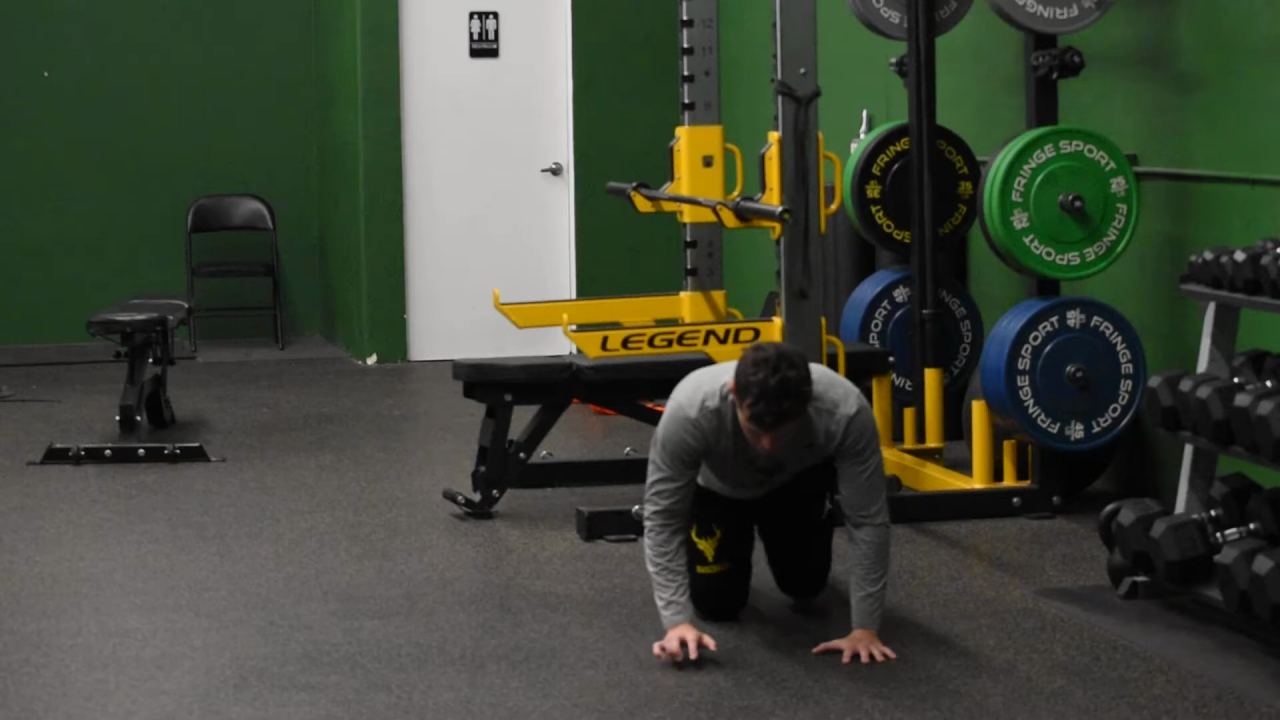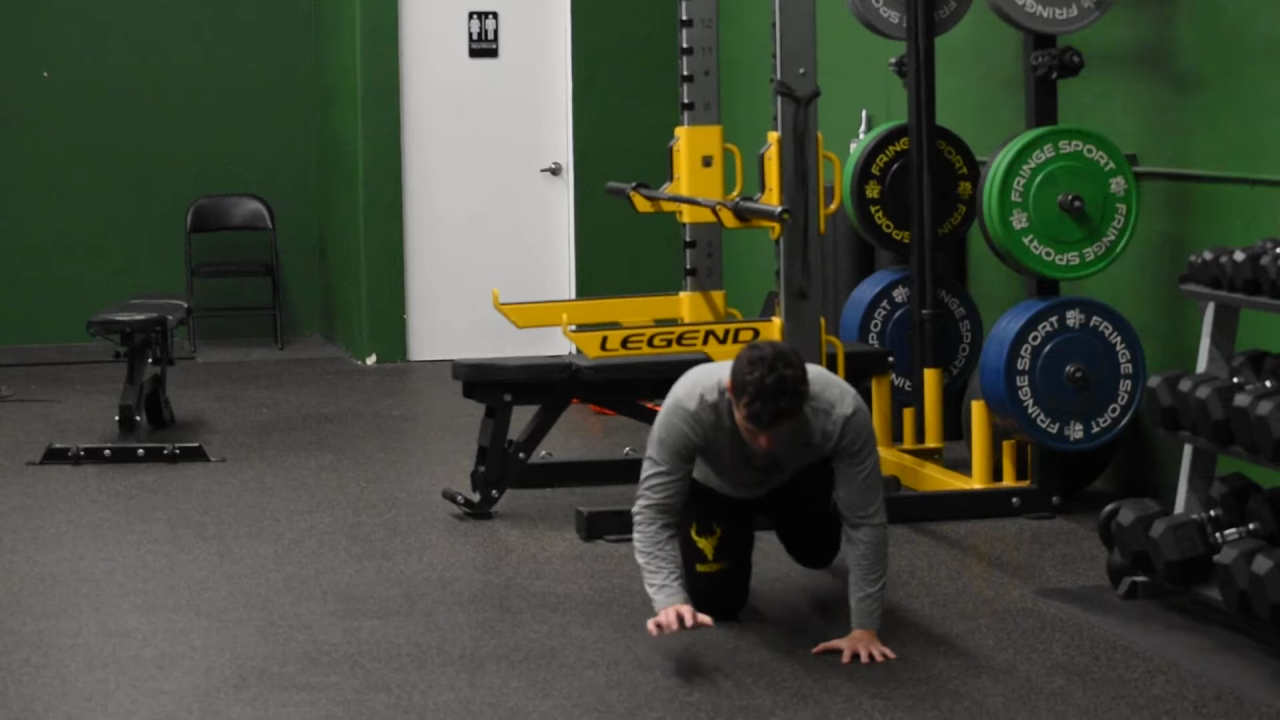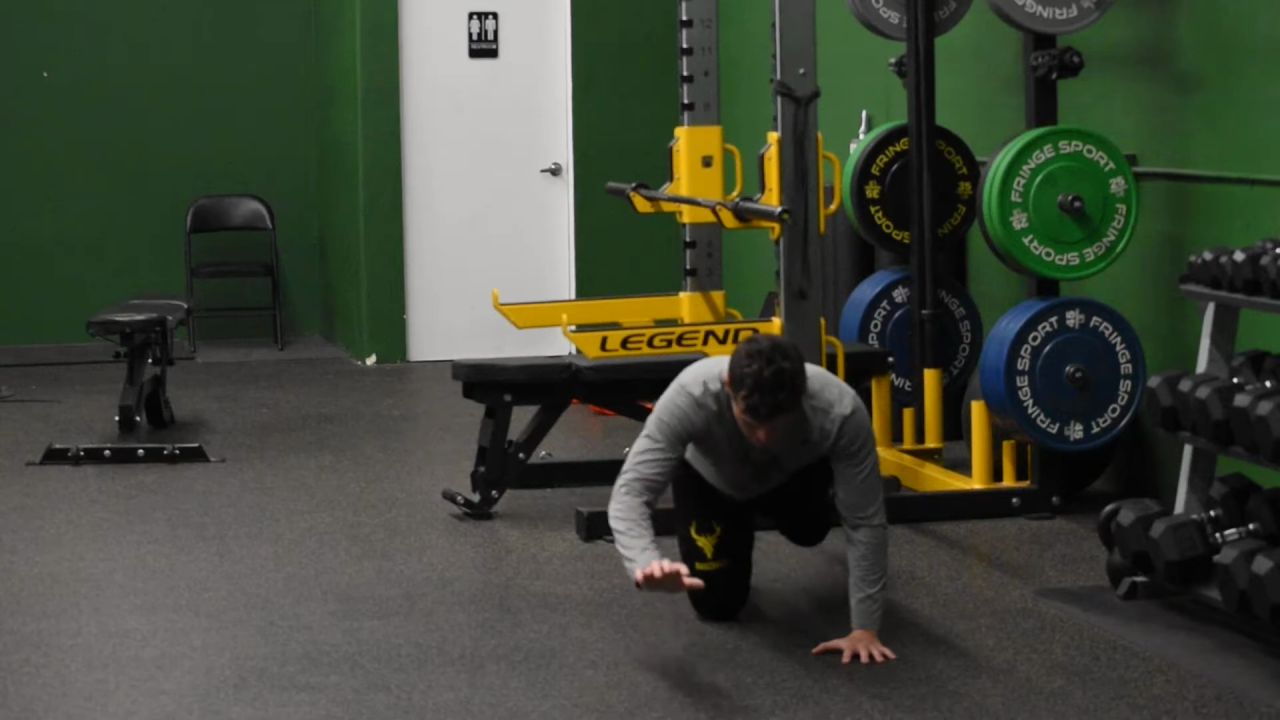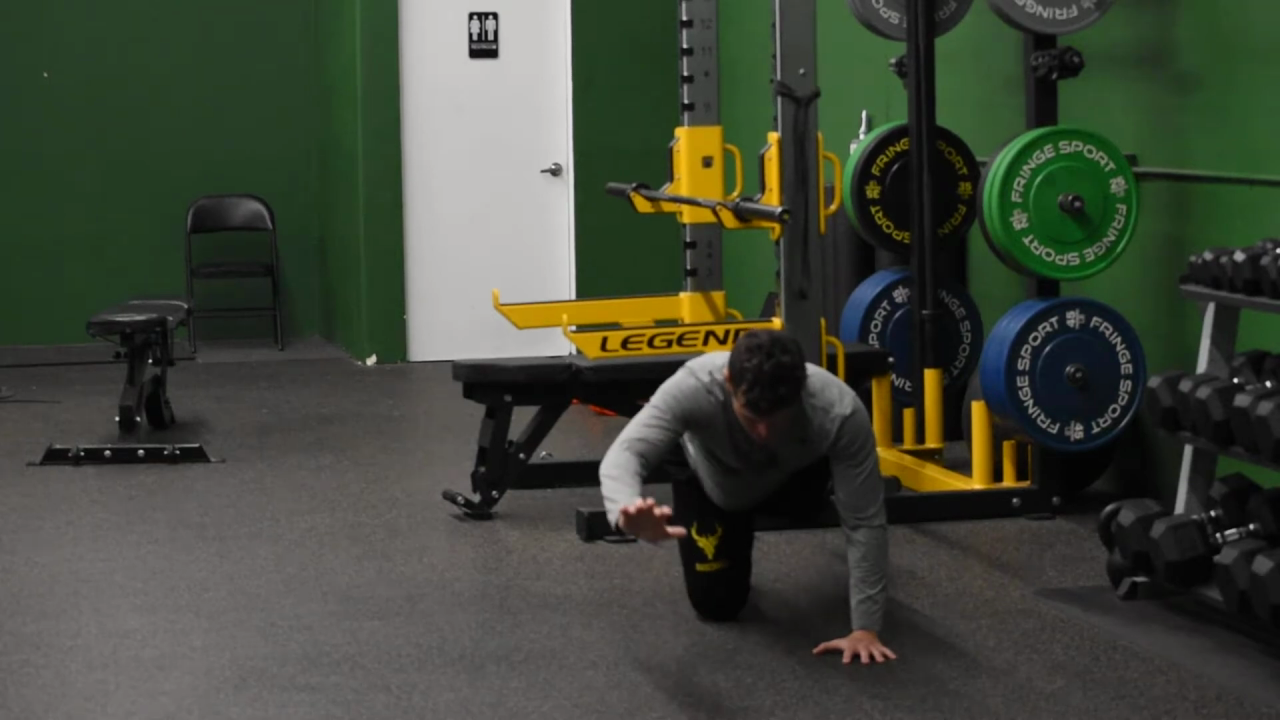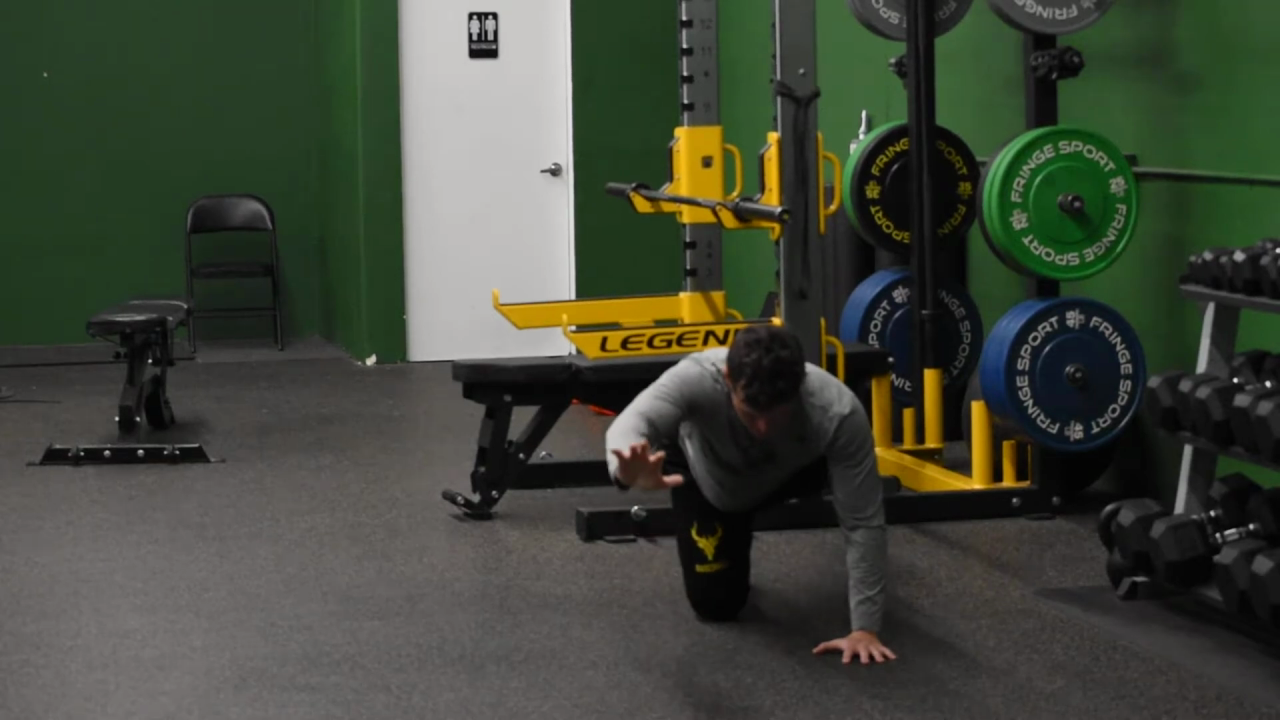
dt=0.2s
person 1, frame 1
left shoulder: (845, 412)
right shoulder: (690, 410)
left elbow: (868, 520)
right elbow: (662, 516)
left wrist: (865, 628)
right wrist: (678, 619)
left knee: (803, 588)
right knee: (717, 604)
person 1, frame 2
left shoulder: (842, 412)
right shoulder: (690, 404)
left elbow: (866, 521)
right elbow: (653, 511)
left wrist: (864, 628)
right wrist: (670, 599)
left knee: (817, 555)
right knee: (717, 602)
person 1, frame 3
left shoulder: (840, 412)
right shoulder: (692, 395)
left elbow: (864, 521)
right elbow: (632, 490)
left wrist: (865, 628)
right wrist: (646, 562)
right hip: (709, 478)
left knee: (810, 532)
right knee: (718, 603)
person 1, frame 4
left shoulder: (839, 413)
right shoulder: (696, 385)
left elbow: (865, 521)
right elbow: (625, 453)
left wrist: (865, 628)
right wrist: (627, 515)
right hip: (708, 474)
right knee: (716, 603)
person 1, frame 5
left shoulder: (838, 412)
right shoulder: (698, 377)
left elbow: (863, 522)
right elbow: (632, 421)
left wrist: (864, 628)
right wrist: (629, 472)
left hip: (792, 473)
right hip: (706, 474)
right knee: (716, 604)
